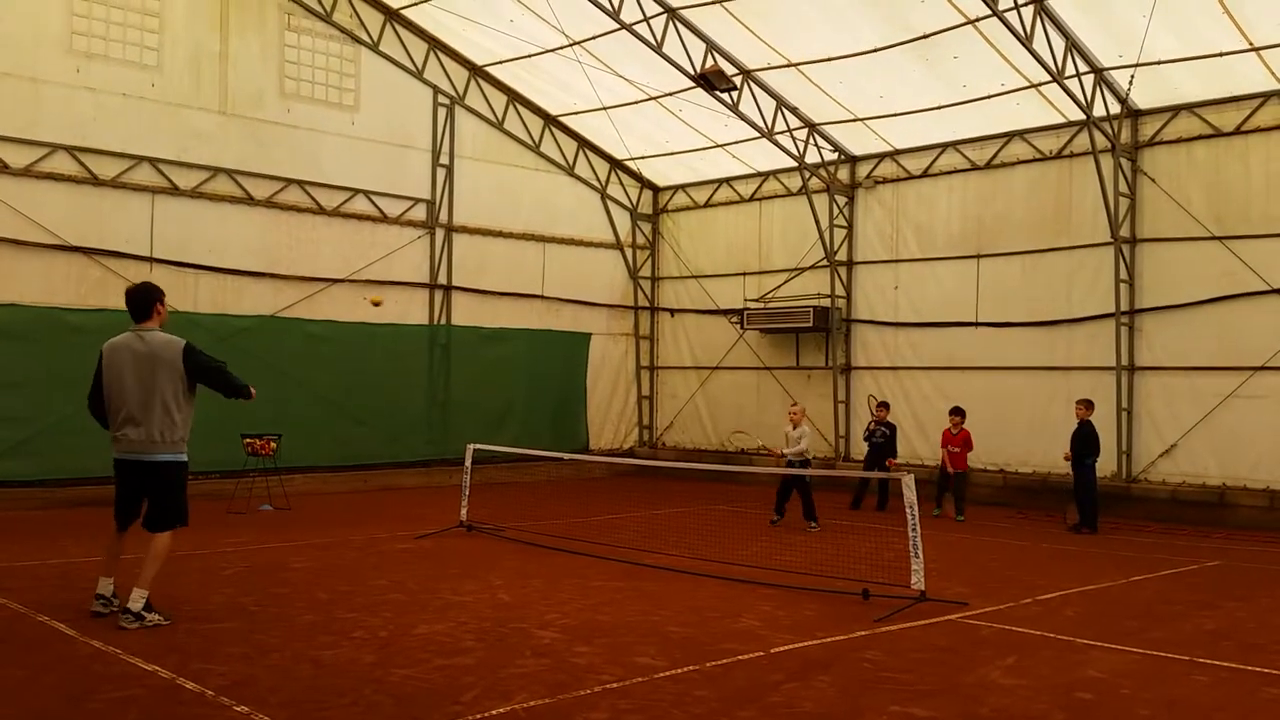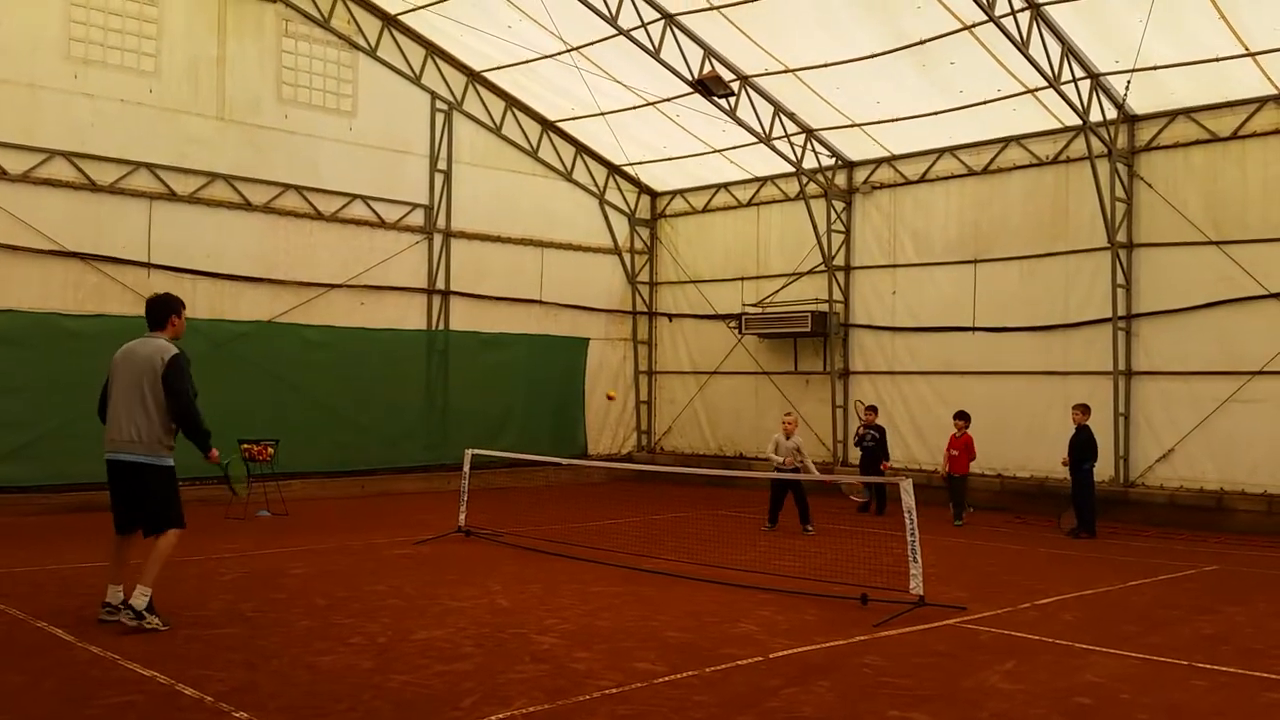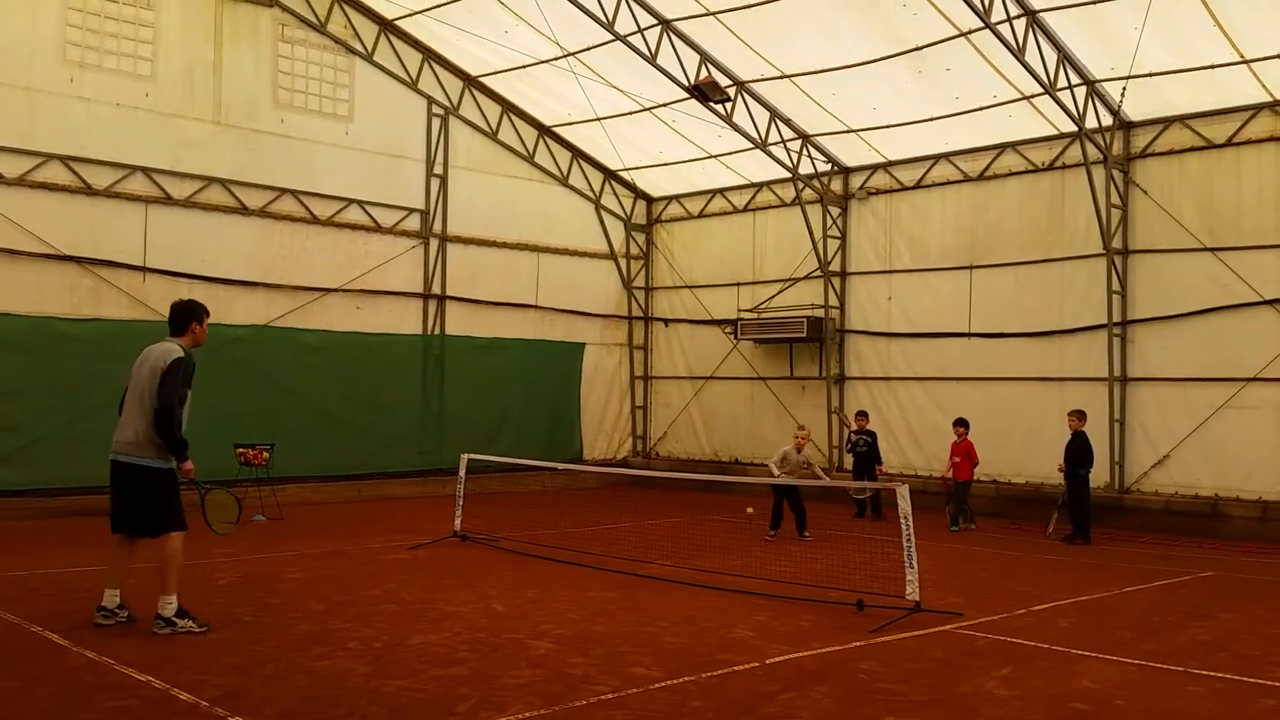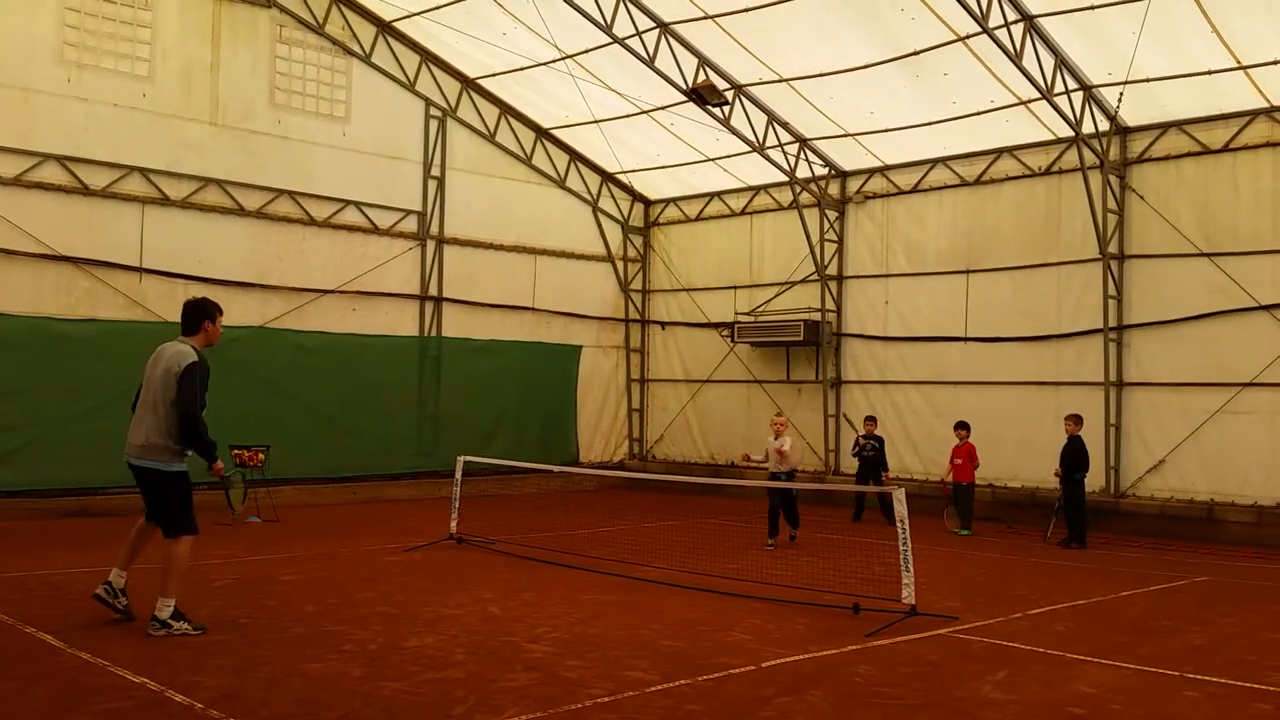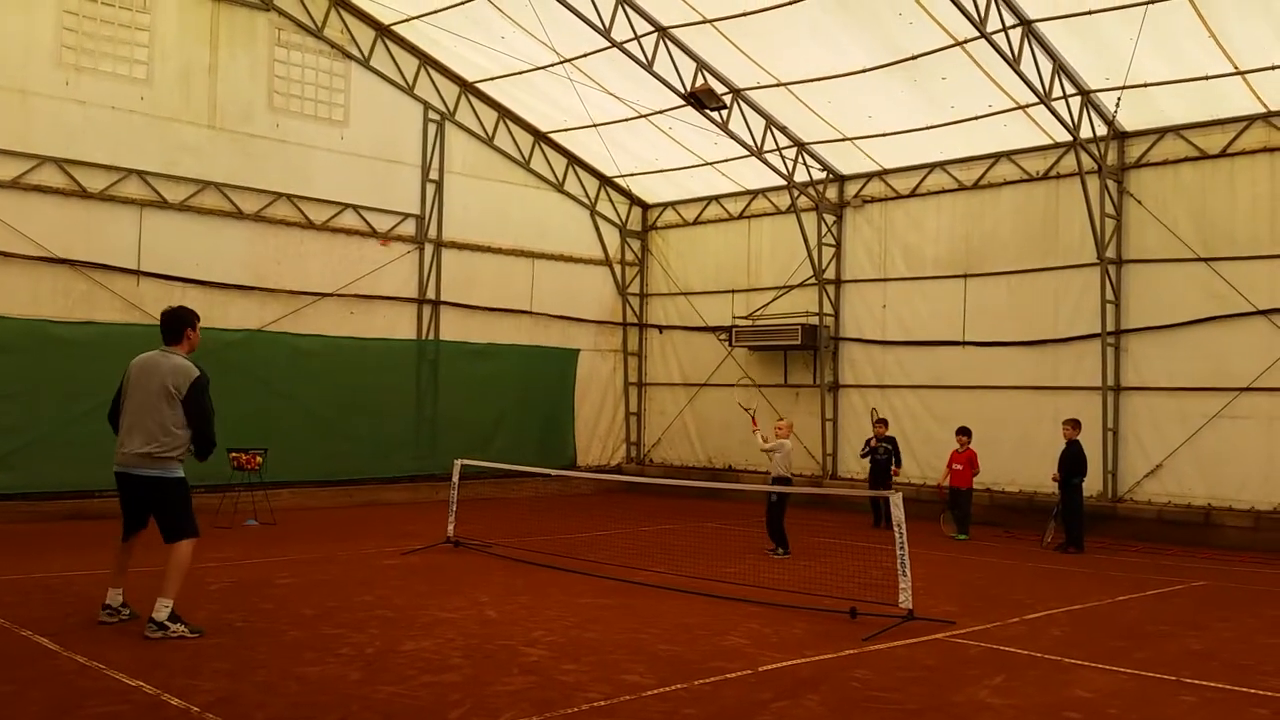
dt=0.4s
person 1, frame 1
left shoulder: (110, 349)
right shoulder: (178, 349)
left elbow: (95, 404)
right elbow: (219, 377)
right wrist: (246, 390)
left hip: (125, 453)
right hip: (166, 454)
left knee: (121, 524)
right knee: (162, 529)
left ankle: (104, 594)
right ankle: (136, 606)
person 1, frame 2
left shoulder: (122, 352)
right shoulder: (172, 355)
left elbow: (104, 406)
right elbow: (185, 409)
right wrist: (207, 446)
left hip: (116, 454)
right hip: (151, 458)
left knee: (127, 529)
right knee: (170, 530)
left ankle: (113, 600)
right ankle: (138, 603)
person 1, frame 3
left shoulder: (150, 353)
right shoulder: (180, 359)
right elbow: (167, 413)
right wrist: (182, 455)
left hip: (122, 454)
right hip: (151, 459)
left knee: (128, 532)
right knee: (173, 531)
left ankle: (110, 605)
right ankle: (168, 613)
person 1, frame 4
left shoulder: (162, 352)
right shoulder: (194, 364)
right elbow: (191, 419)
right wrist: (211, 456)
left hip: (138, 452)
right hip: (165, 459)
left knee: (153, 519)
right knee: (181, 534)
left ankle: (114, 585)
right ankle: (164, 616)
person 1, frame 5
left shoulder: (136, 364)
right shoulder: (191, 375)
left elbow: (114, 414)
right elbow: (205, 431)
right wrist: (201, 453)
left hip: (126, 466)
right hip: (164, 470)
left knee: (131, 533)
right knee: (183, 539)
left ankle: (112, 604)
right ankle: (162, 617)
